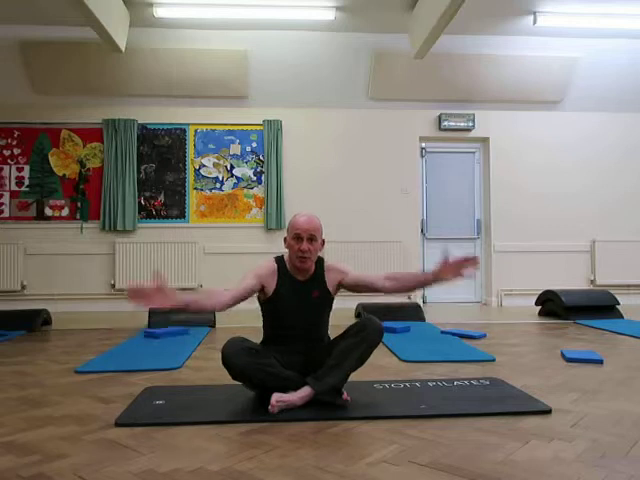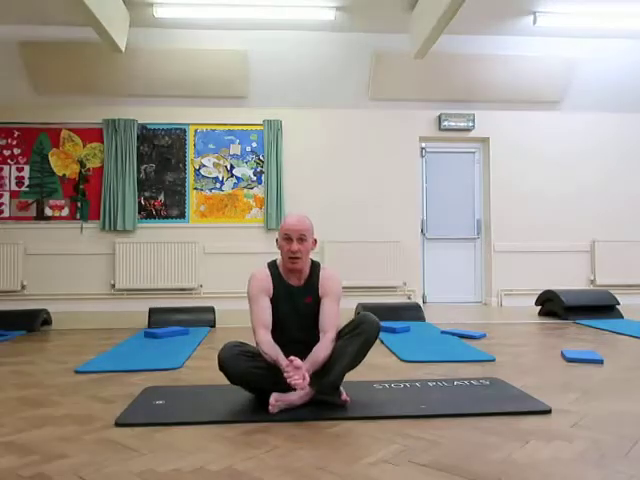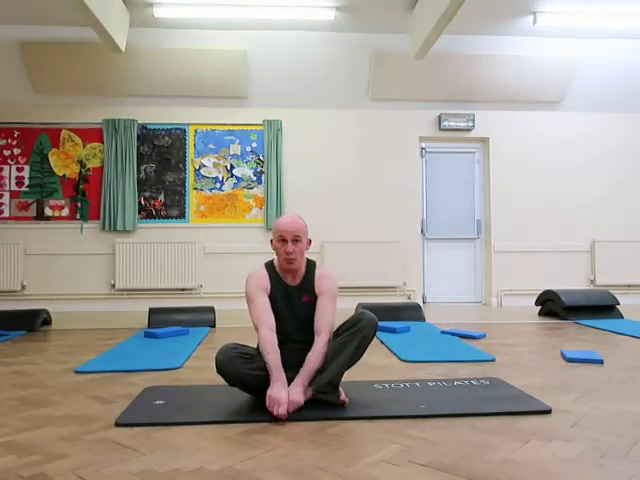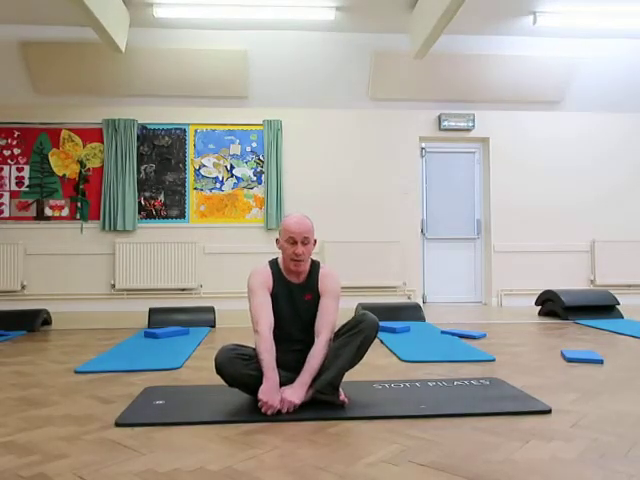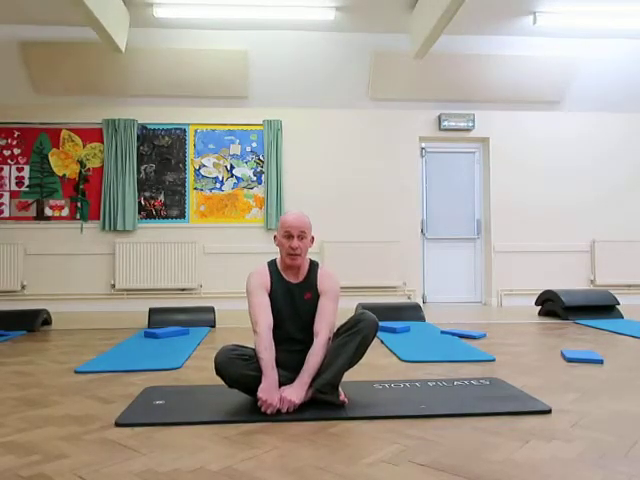
dt=1s
person 1, frame 1
left shoulder: (332, 273)
right shoulder: (268, 272)
left elbow: (384, 284)
right elbow: (224, 299)
left wrist: (434, 276)
right wrist: (177, 300)
left hip: (319, 359)
right hip: (276, 360)
left knee: (371, 326)
right knee: (233, 350)
left ankle: (304, 392)
right ankle: (321, 389)
person 1, frame 2
left shoulder: (328, 279)
right shoulder: (261, 279)
left elbow: (328, 335)
right elbow: (262, 334)
left wrist: (306, 368)
right wrist: (284, 365)
left hip: (315, 360)
right hip: (277, 361)
left knee: (369, 323)
right knee: (229, 355)
left ankle: (305, 392)
right ankle: (321, 389)
person 1, frame 3
left shoulder: (324, 278)
right shoulder: (258, 279)
left elbow: (322, 336)
right elbow: (266, 332)
left wrist: (299, 384)
right wrist: (278, 382)
left hip: (313, 359)
right hip: (276, 360)
left knee: (366, 321)
right knee: (226, 357)
left ankle: (308, 390)
right ankle: (320, 389)
person 1, frame 4
left shoulder: (327, 278)
right shoulder: (261, 276)
left elbow: (323, 336)
right elbow: (263, 331)
left wrist: (300, 385)
right wrist: (270, 381)
left hip: (314, 359)
right hip: (277, 360)
left knee: (368, 322)
right knee: (225, 358)
left ankle: (308, 390)
right ankle: (319, 389)
person 1, frame 5
left shoulder: (326, 279)
right shoulder: (259, 278)
left elbow: (322, 336)
right elbow: (262, 330)
left wrist: (300, 385)
right wrist: (269, 379)
left hip: (314, 360)
right hip: (276, 361)
left knee: (367, 321)
right knee: (225, 358)
left ankle: (308, 390)
right ankle: (318, 389)
